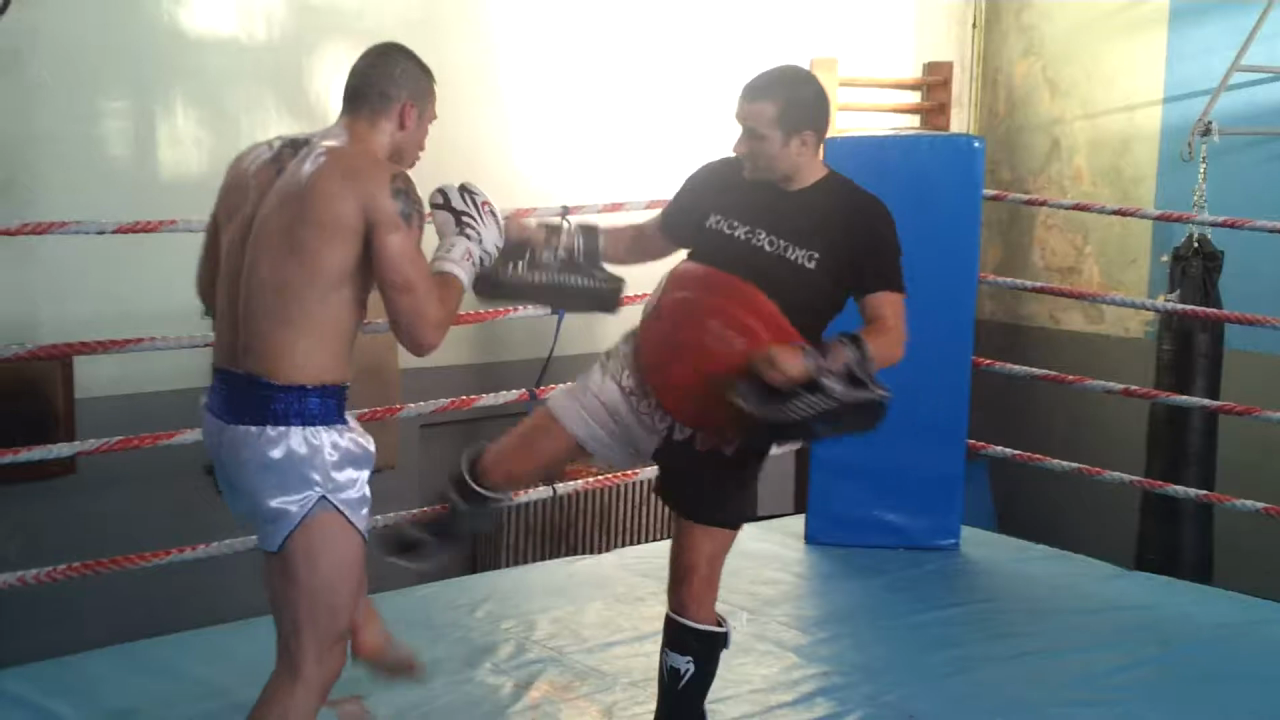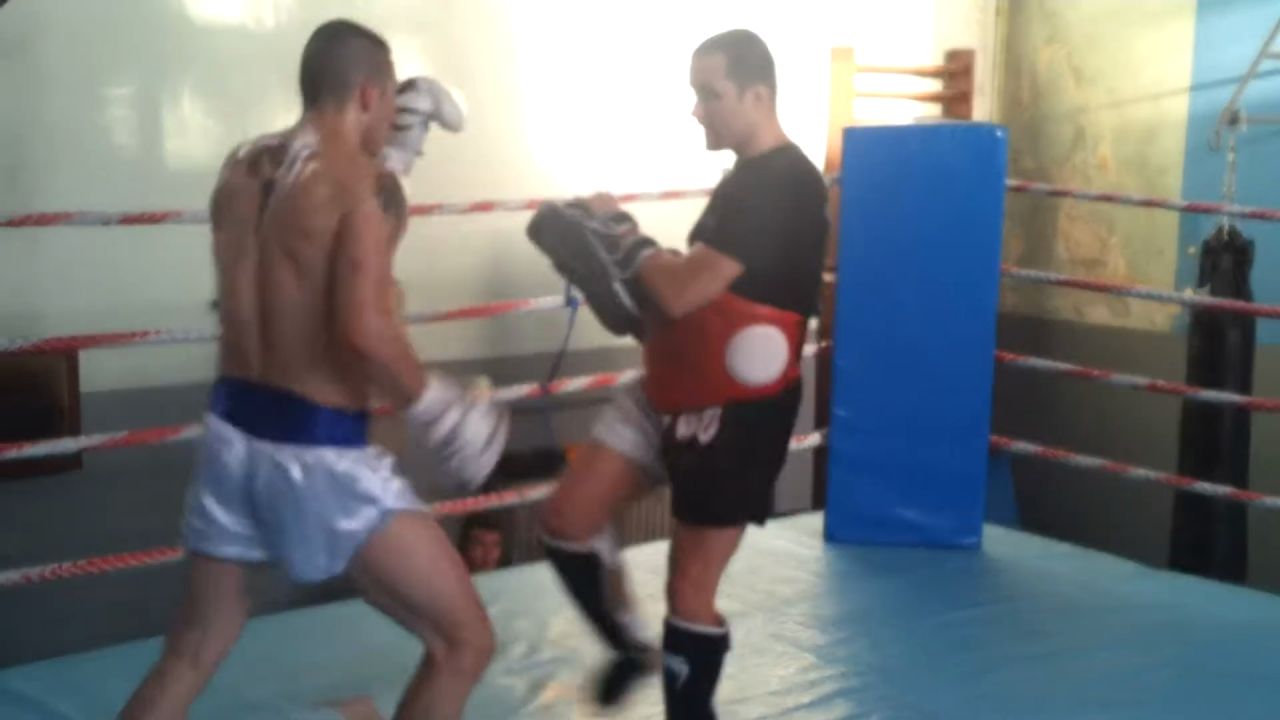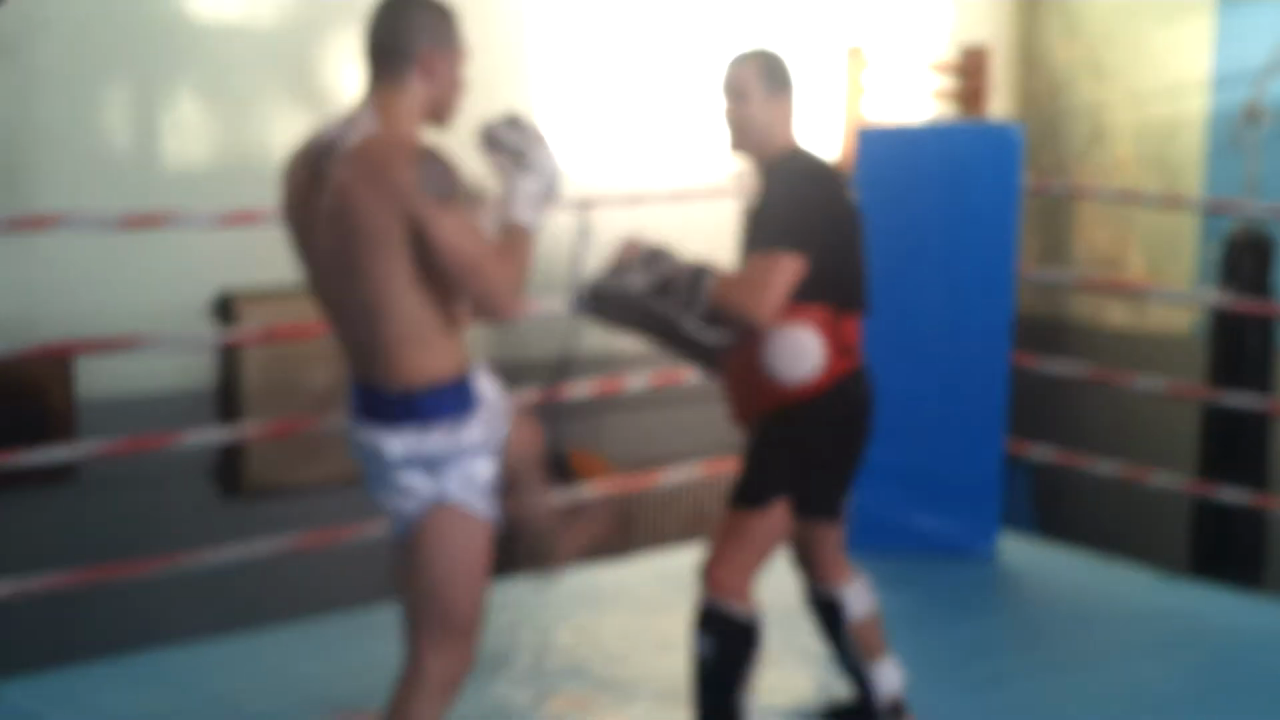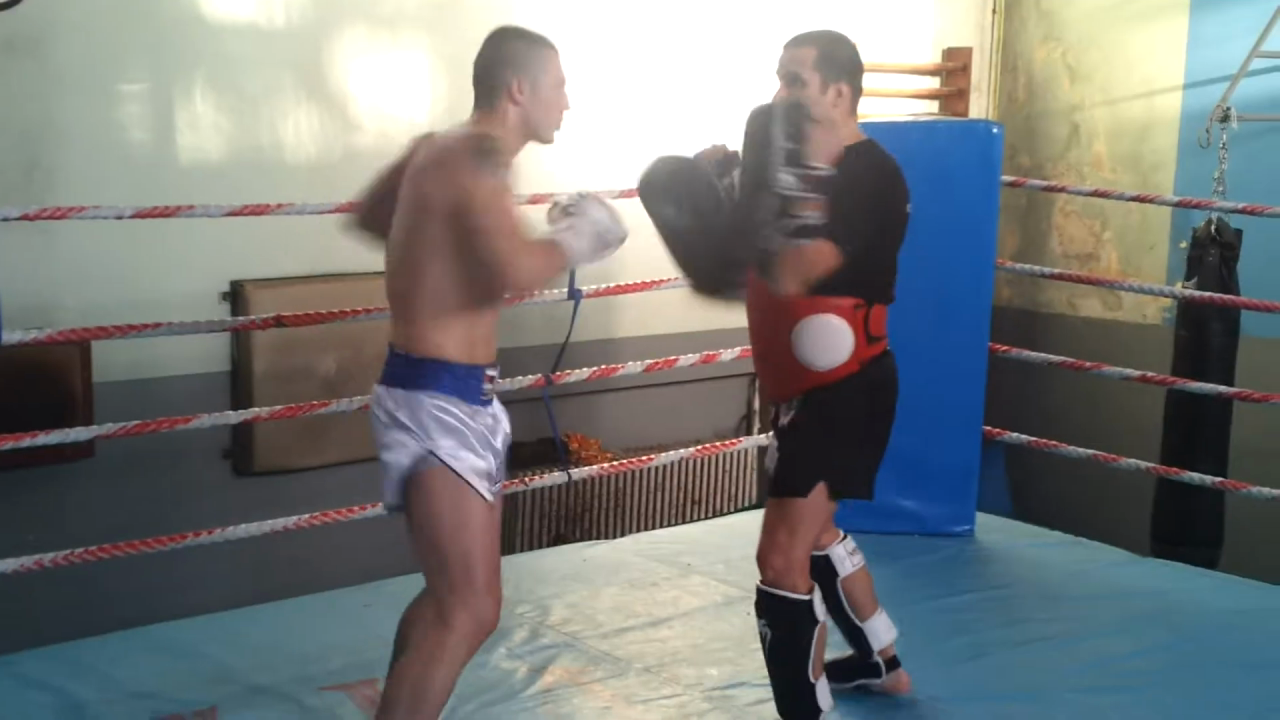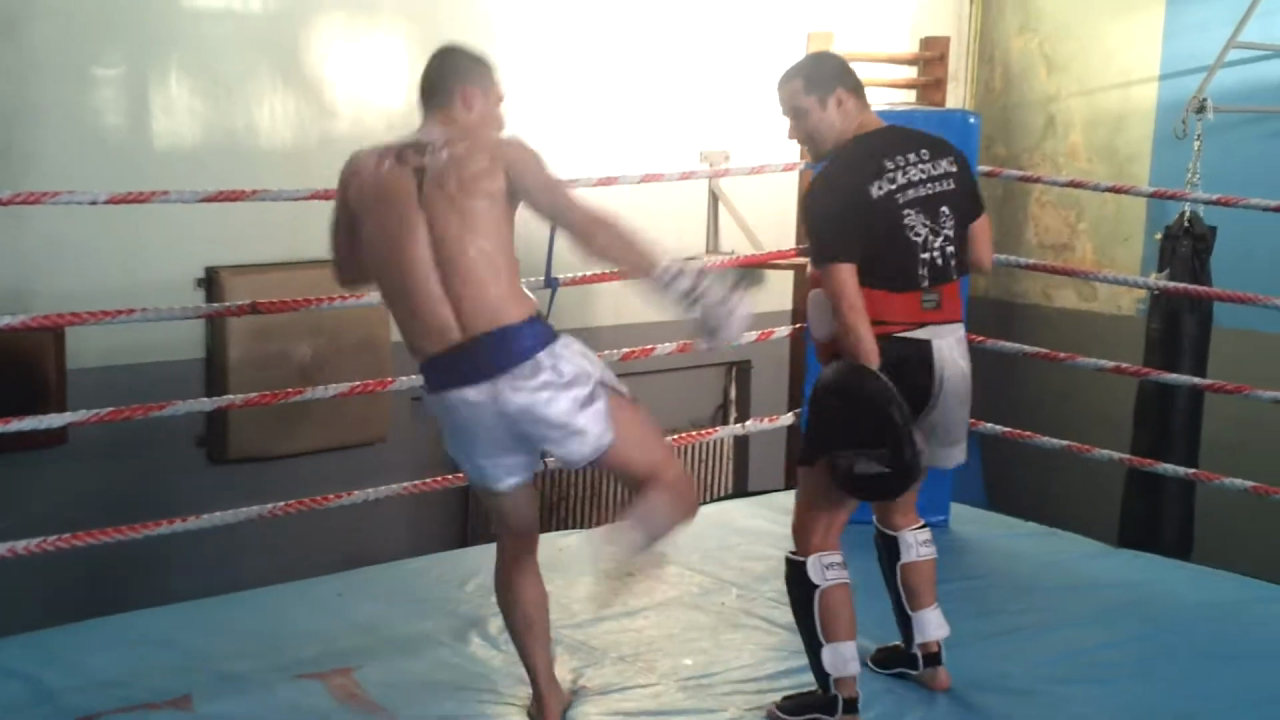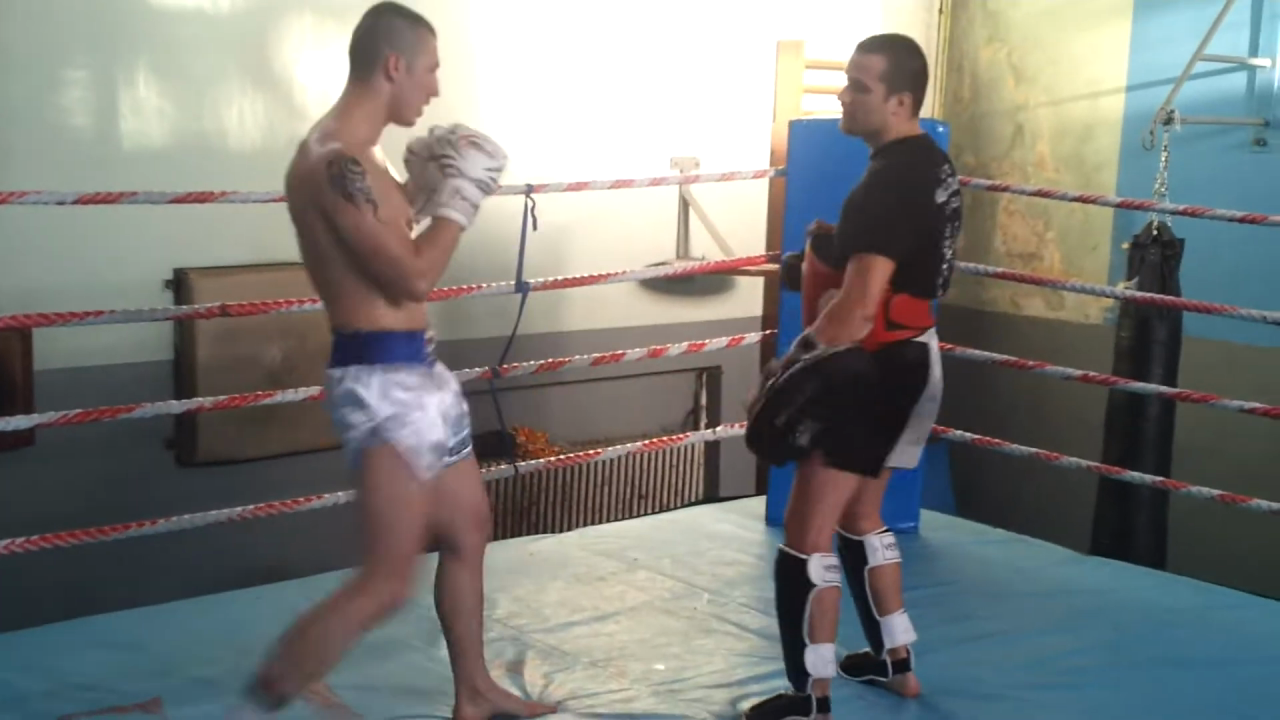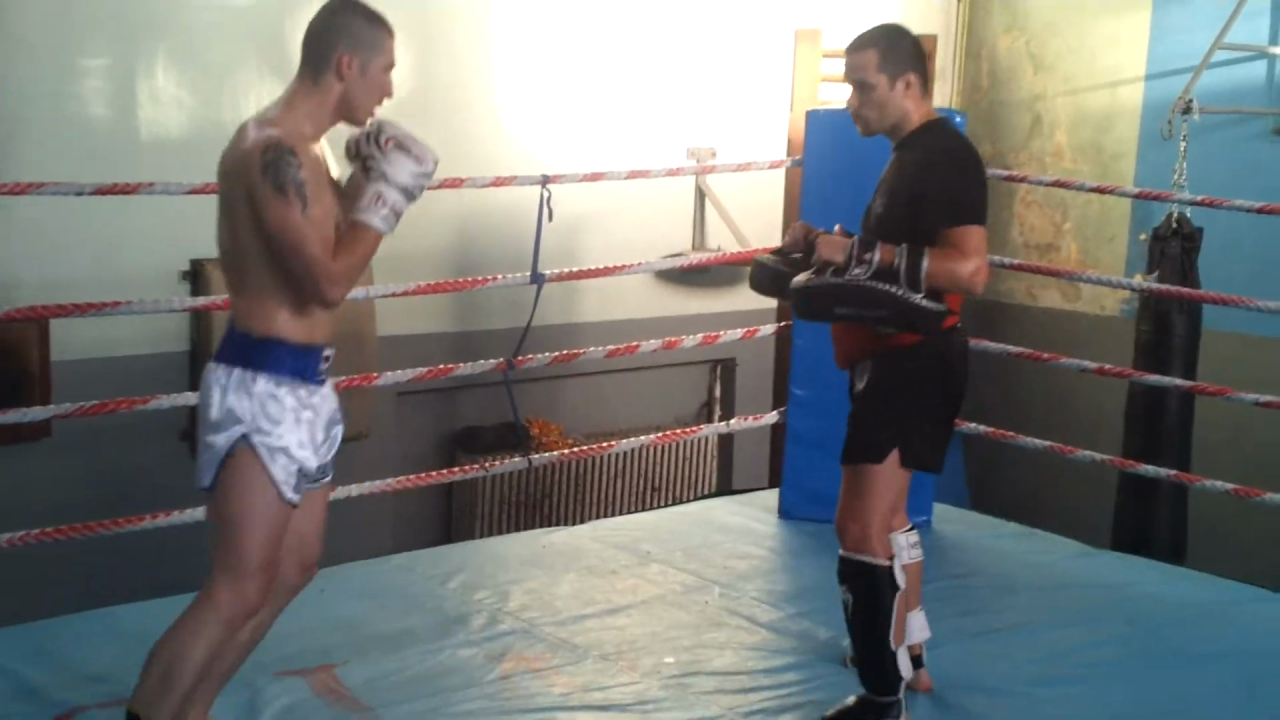
dt=0.5s
person 1, frame 1
left shoulder: (253, 163)
right shoulder: (381, 185)
right elbow: (421, 331)
right wrist: (466, 246)
left hip: (231, 411)
right hip: (294, 430)
right knee: (313, 661)
left ankle: (364, 631)
person 1, frame 2
left shoulder: (243, 168)
right shoulder: (365, 185)
right elbow: (366, 332)
left wrist: (392, 134)
right wrist: (451, 416)
left hip: (233, 432)
right hip: (320, 454)
left knee: (196, 647)
right knee: (466, 641)
person 1, frame 3
left shoulder: (311, 160)
right shoulder: (408, 165)
right elbow: (500, 297)
right wrist: (526, 191)
right hip: (425, 427)
left knee: (524, 444)
right knee: (443, 653)
left ankle: (544, 539)
person 1, frame 4
left shoulder: (437, 152)
right shoulder: (474, 156)
left elbow: (368, 220)
right elbow: (516, 276)
right wrist: (581, 237)
left hip: (467, 399)
right hip: (430, 401)
left knee: (452, 593)
right knee: (468, 615)
person 1, frame 5
left shoulder: (361, 170)
right shoulder: (493, 153)
left elbow: (349, 272)
right elbow: (589, 228)
right wrist: (683, 280)
left hip: (456, 392)
right hip: (531, 363)
left knee: (517, 544)
right knee: (674, 485)
right ankle: (631, 539)
person 1, frame 6
left shoulder: (342, 151)
right shoulder: (338, 161)
right elbow: (414, 279)
left wrist: (427, 185)
right wrist: (465, 190)
left hip: (407, 375)
right hip: (383, 378)
left knee: (467, 535)
right knee: (387, 584)
person 1, frame 7
left shoulder: (294, 150)
right shoulder: (275, 153)
right elbow: (329, 285)
left wrist: (365, 186)
right wrist: (390, 195)
left hip: (299, 381)
right hip: (264, 387)
left knee: (292, 568)
right knee: (236, 592)
person 2, frame 1
left shoulder: (859, 220)
right shoulder: (717, 180)
left elbow: (889, 337)
right elbow: (649, 242)
left wrist: (811, 365)
right wrist: (560, 238)
left hip: (728, 416)
right hip: (643, 374)
left knee: (692, 597)
right knee: (499, 463)
right ankle: (441, 533)
person 2, frame 2
left shoulder: (782, 184)
right shoulder: (750, 177)
left elbow: (682, 292)
left wrist: (614, 228)
left hip: (738, 411)
right hip: (674, 393)
left knee: (689, 589)
right knee: (564, 522)
right ankle: (630, 647)
person 2, frame 3
left shoulder: (800, 184)
right shoulder: (791, 184)
left elbow: (757, 303)
left wrist: (661, 271)
left hip: (813, 407)
right hip: (803, 405)
left knee: (726, 577)
right knee: (824, 559)
person 2, frame 4
left shoulder: (867, 178)
right shoulder: (814, 171)
left elbow: (789, 277)
right elbow: (730, 269)
left wrist: (800, 176)
right wrist: (711, 185)
left hip: (843, 392)
right hip: (820, 390)
left knee: (783, 560)
right knee: (816, 535)
right ankle: (880, 661)
person 2, frame 5
left shoulder: (834, 183)
right shoulder: (943, 156)
left elbow: (845, 299)
right elbow: (980, 257)
left wrist: (871, 388)
left hip: (876, 365)
right hip: (945, 353)
left knee: (814, 531)
right knee: (897, 507)
right ankle: (925, 653)
person 2, frame 6
left shoulder: (894, 177)
right shoulder: (924, 166)
left elbow: (861, 302)
left wrist: (787, 376)
right wrist: (834, 249)
left hip: (873, 367)
right hip: (902, 362)
left knee: (807, 531)
right knee: (859, 515)
right ankle: (895, 660)
person 2, frame 7
left shoulder: (945, 157)
right shoulder: (910, 155)
left elbow: (968, 269)
left wrist: (856, 253)
right wrist: (827, 242)
left hip: (912, 362)
right hip: (892, 358)
left knee: (860, 532)
right knee: (887, 513)
right ankle: (908, 653)
